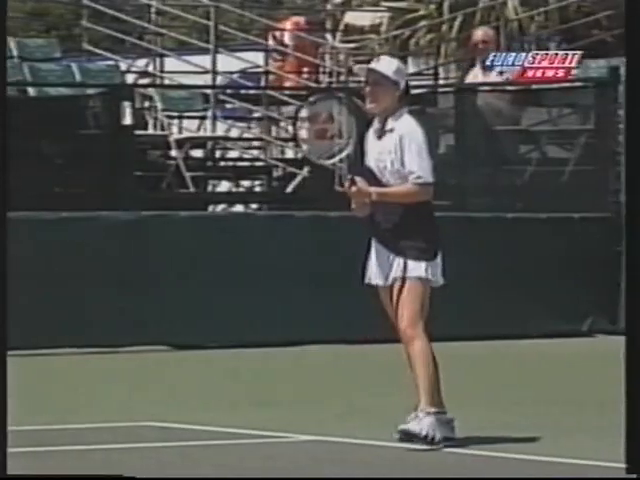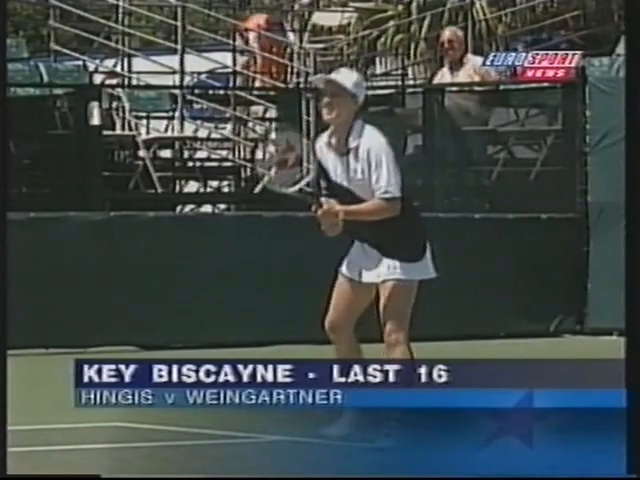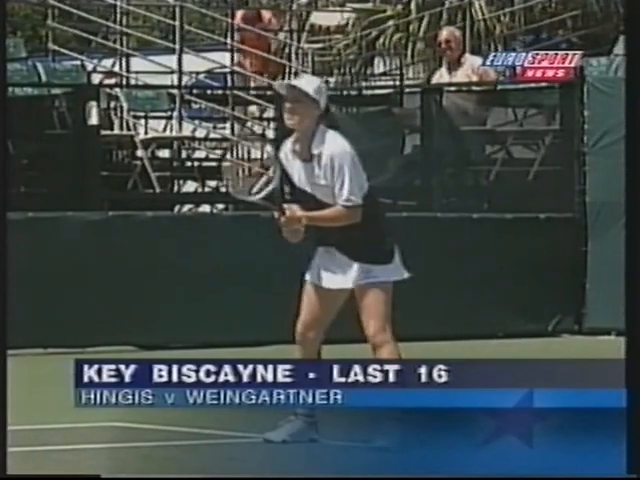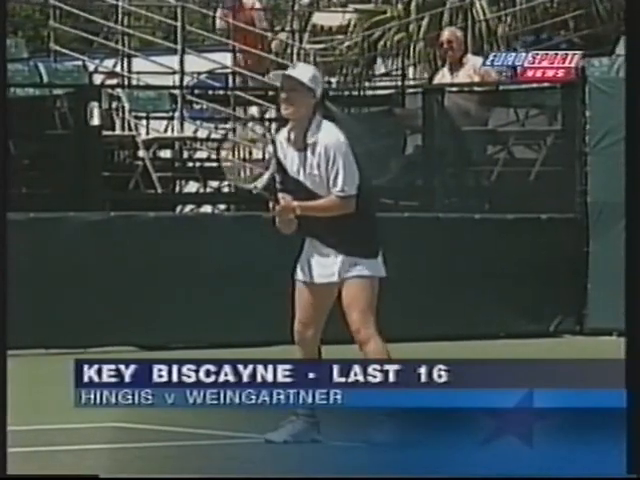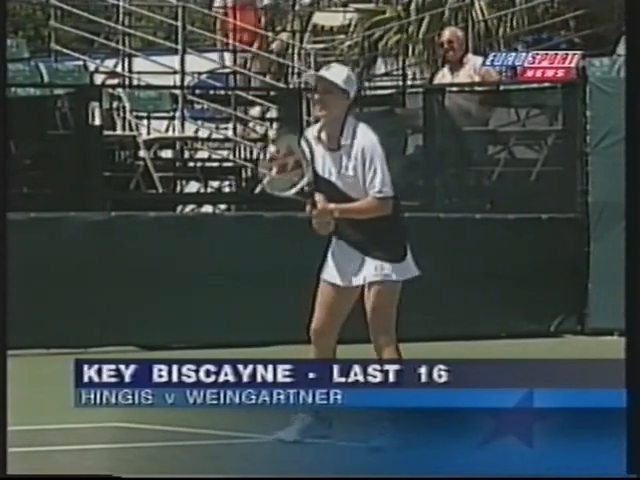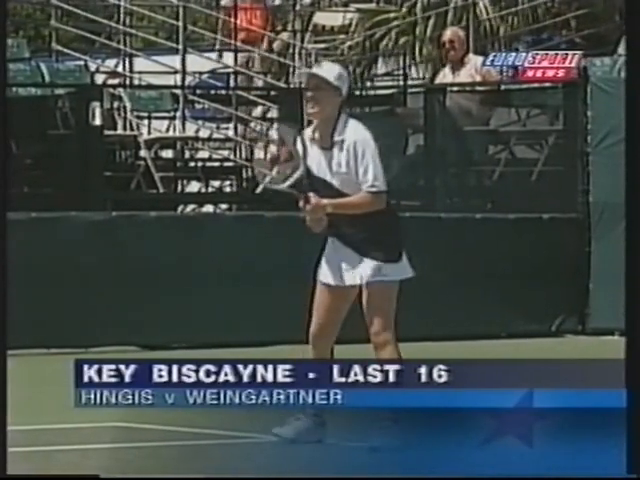
dt=0.4s
person 1, frame 1
left shoulder: (408, 130)
right shoulder: (371, 133)
left elbow: (423, 189)
left wrist: (374, 193)
right wrist: (360, 197)
left hip: (413, 243)
right hip: (385, 244)
left knee: (411, 328)
right knee: (408, 332)
left ankle: (429, 413)
right ankle: (437, 416)
person 1, frame 2
left shoulder: (372, 143)
right shoulder: (322, 146)
left elbow: (390, 204)
left wrist: (342, 212)
right wrist: (329, 216)
left hip: (400, 245)
right hip: (365, 246)
left knee: (393, 334)
right knee: (335, 325)
person 1, frame 3
left shoulder: (337, 149)
right shoulder: (287, 152)
left elbow: (352, 212)
left wrist: (305, 218)
right wrist: (292, 222)
left hip: (367, 250)
right hip: (330, 253)
left knee: (378, 334)
right knee: (305, 334)
right ankle: (306, 417)
person 1, frame 4
left shoulder: (331, 140)
right shoulder: (281, 140)
left elbow: (346, 202)
left wrist: (298, 208)
right wrist: (285, 212)
left hip: (353, 246)
right hip: (317, 246)
left knee: (363, 330)
right knee: (304, 335)
right ankle: (307, 417)
person 1, frame 5
left shoulder: (366, 141)
right shoulder: (311, 138)
left elbow: (384, 203)
left wrist: (335, 210)
right wrist: (320, 213)
left hip: (381, 247)
right hip: (343, 247)
left knee: (382, 336)
right knee: (320, 331)
right ankle: (318, 413)
person 1, frame 6
left shoulder: (358, 137)
right shoulder: (306, 139)
left elbow: (377, 197)
left wrist: (328, 206)
right wrist: (313, 213)
left hip: (376, 246)
right hip: (339, 246)
left knee: (381, 335)
right knee: (319, 334)
right ankle: (314, 415)
